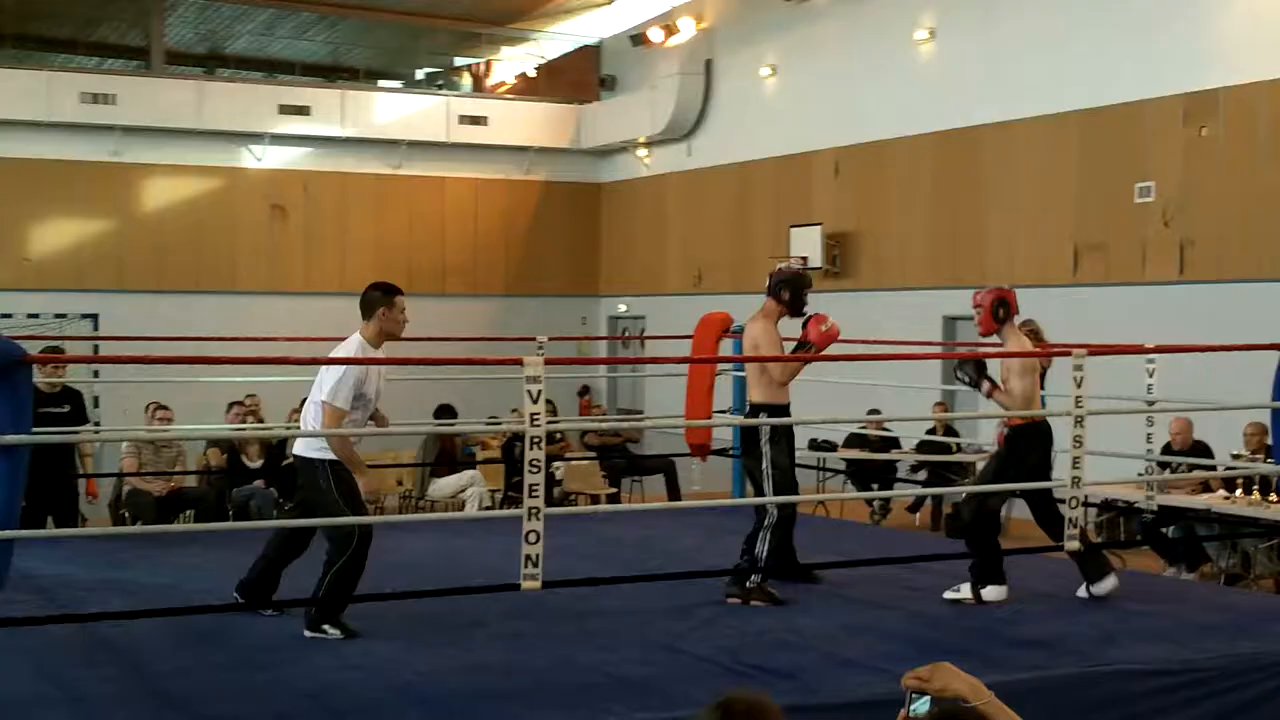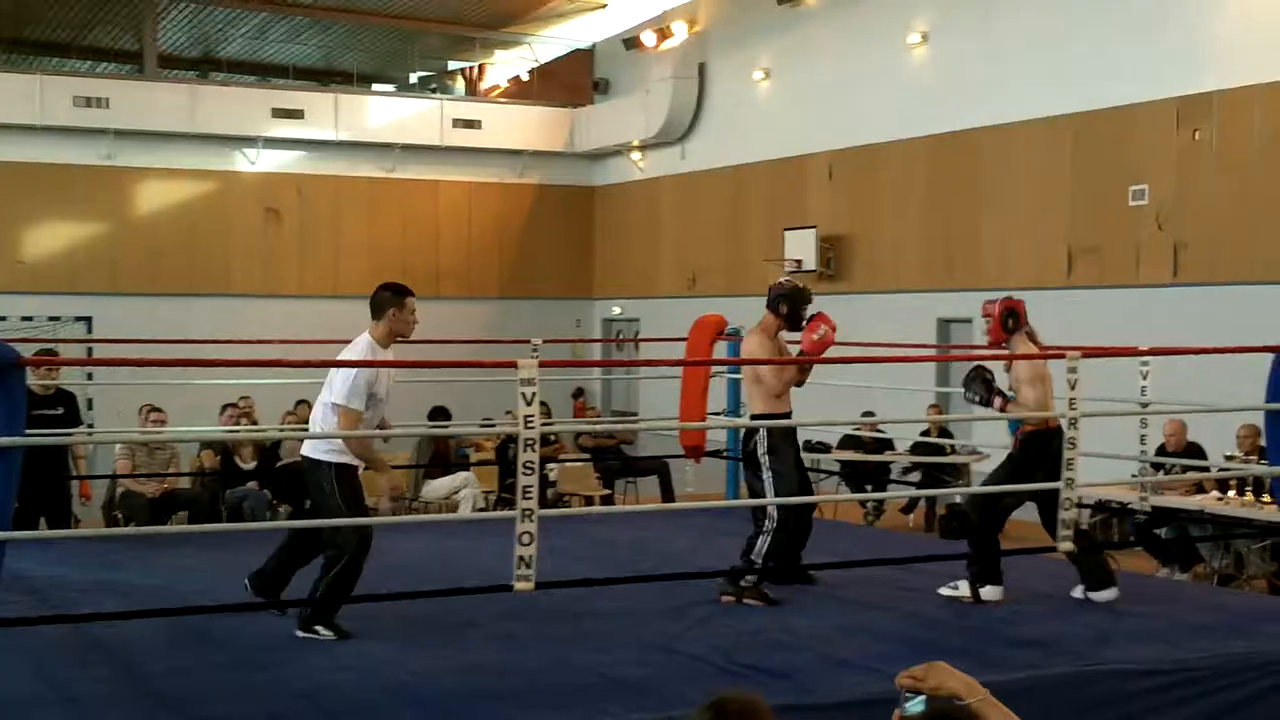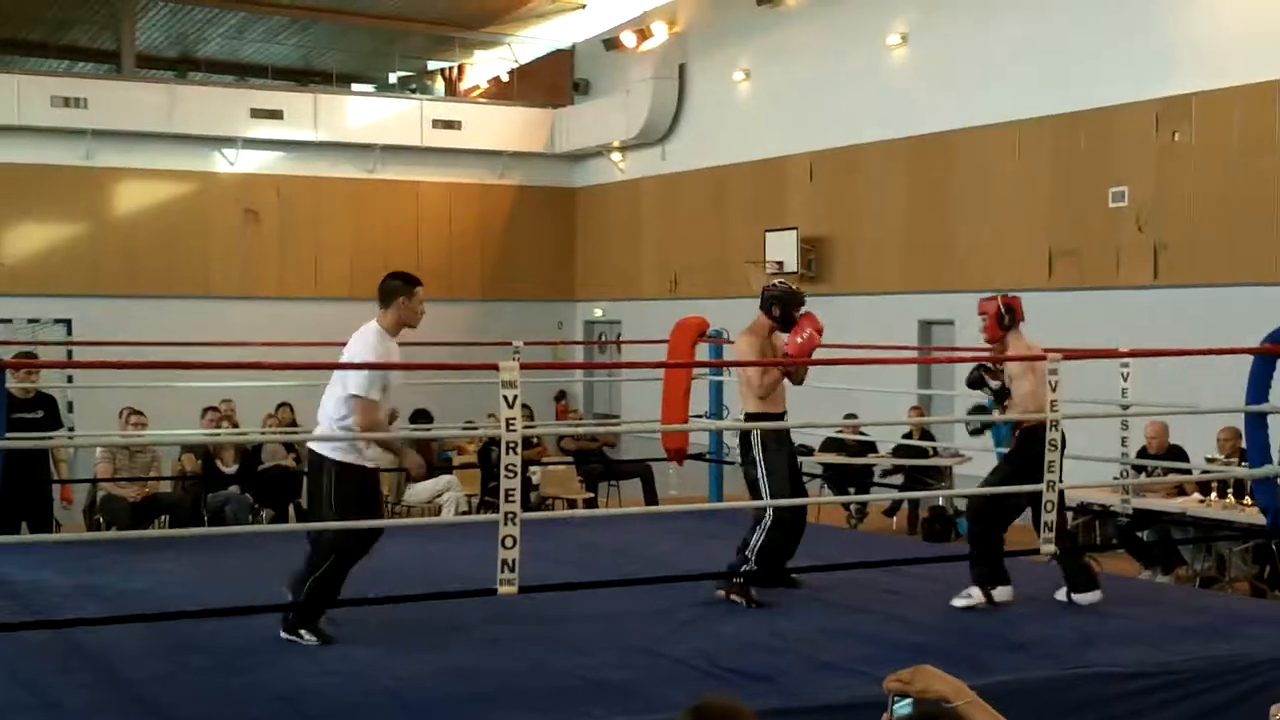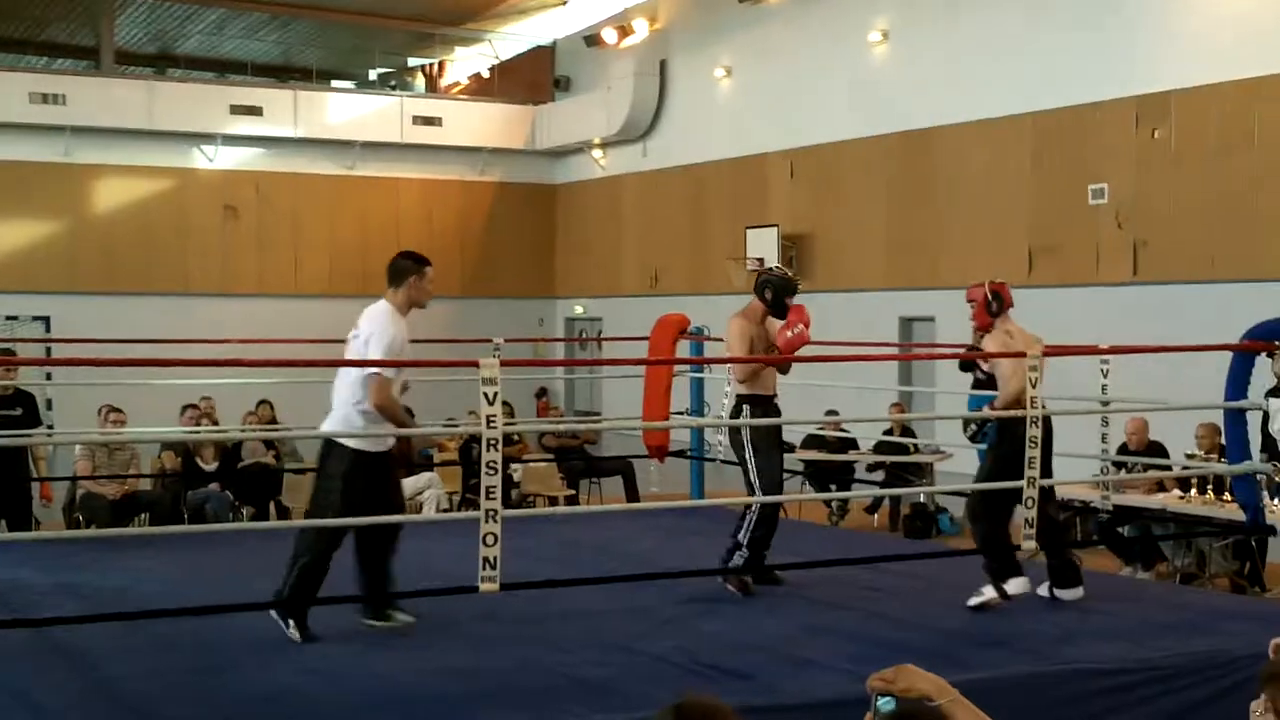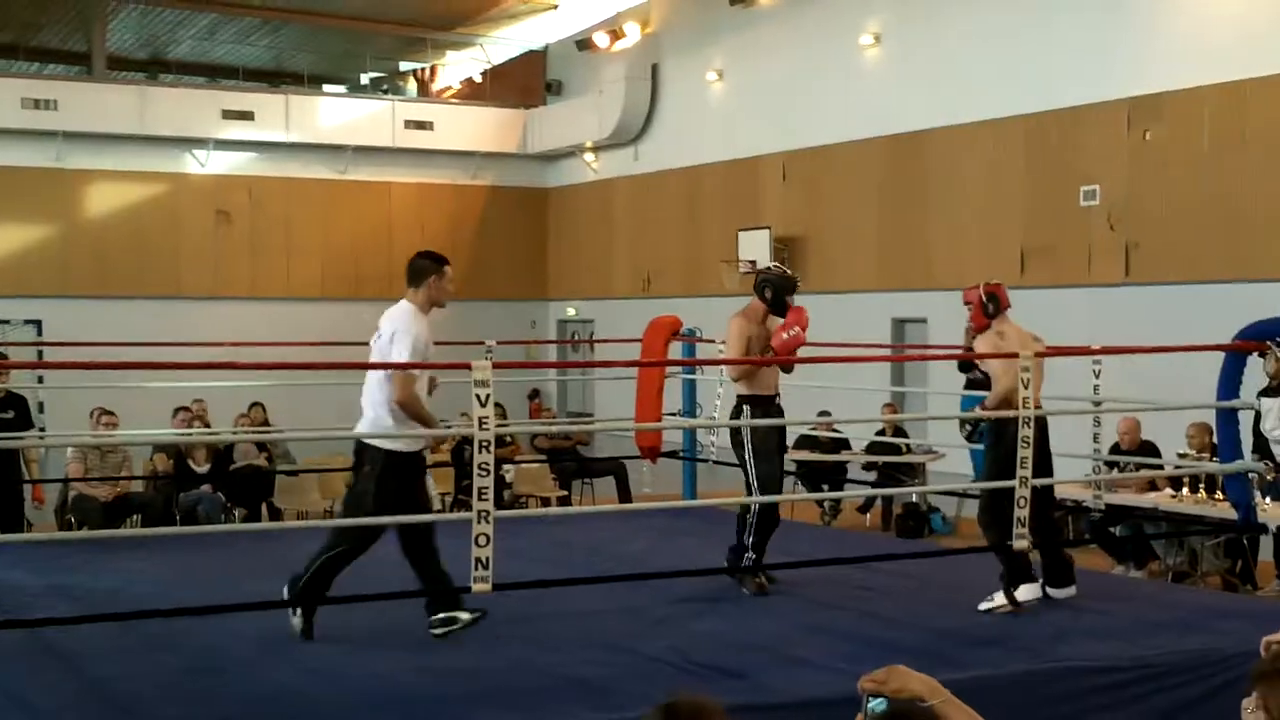
dt=0.1s
person 1, frame 1
left shoulder: (375, 353)
right shoulder: (350, 359)
right elbow: (332, 429)
left wrist: (380, 418)
right wrist: (360, 471)
left hip: (326, 456)
right hip: (321, 456)
left knee: (299, 527)
right knee: (355, 533)
left ankle: (252, 589)
right ankle: (321, 617)
person 1, frame 2
left shoulder: (382, 352)
right shoulder: (360, 360)
right elbow: (349, 431)
left wrist: (383, 424)
right wrist: (384, 470)
left hip: (337, 457)
right hip: (328, 457)
left knee: (317, 530)
right knee: (353, 539)
left ankle: (264, 582)
right ankle: (315, 618)
person 1, frame 3
left shoulder: (379, 338)
right shoulder: (372, 347)
right elbow: (366, 420)
left wrist: (388, 416)
right wrist: (405, 453)
left hip: (358, 455)
right hip: (337, 455)
left knee: (366, 531)
right knee: (336, 541)
left ankle: (303, 590)
right ankle: (297, 620)
person 1, frame 4
left shoulder: (381, 315)
right shoulder: (388, 328)
right elbow: (380, 399)
left wrist: (398, 386)
right wrist: (412, 426)
left hip: (376, 442)
right hip: (353, 442)
left knee: (388, 520)
right knee: (327, 530)
left ankle: (378, 604)
right ankle: (289, 608)
person 1, frame 5
left shoulder: (398, 317)
right shoulder: (410, 326)
right elbow: (402, 394)
left wrist: (427, 382)
right wrist: (434, 423)
left hip: (403, 443)
right hip: (386, 445)
left knee: (417, 527)
right knee: (360, 528)
left ankle: (442, 607)
right ankle: (304, 592)
person 2, frame 1
left shoulder: (767, 325)
right shoulder: (761, 326)
left elbow: (783, 371)
right elbow: (781, 375)
left wrist: (809, 342)
right wrist: (809, 346)
left hip: (773, 421)
right hip: (764, 424)
left knee: (784, 499)
right knee: (776, 506)
left ankle: (782, 560)
right ankle: (746, 582)
person 2, frame 2
left shoulder: (773, 339)
right shoulder: (759, 340)
left elbow: (796, 380)
right elbow: (777, 387)
left wrist: (807, 354)
right wrist: (806, 354)
left hip: (781, 430)
right hip: (767, 433)
left knee: (802, 502)
right knee: (779, 510)
left ankle: (783, 565)
right ankle: (741, 582)
person 2, frame 3
left shoulder: (777, 338)
right shoulder: (749, 341)
left elbow: (798, 378)
right elbow: (758, 389)
left wrist: (803, 348)
right wrist: (791, 356)
left hip: (778, 427)
right hip: (761, 430)
left knee: (794, 506)
right knee: (777, 509)
left ankle: (770, 568)
right ankle: (737, 579)
person 2, frame 4
left shoulder: (769, 323)
right shoulder: (740, 323)
left elbow: (783, 368)
right elbow: (742, 372)
left wrist: (792, 339)
right wrist: (777, 350)
left hip: (769, 411)
right hip: (749, 414)
left knee: (770, 495)
right knee: (765, 496)
left ankle: (751, 561)
right ankle: (736, 566)
person 2, frame 5
left shoulder: (773, 321)
right shoulder: (741, 322)
left elbow: (786, 367)
right elbow: (736, 371)
left wrist: (791, 341)
right wrist: (771, 351)
left hip: (773, 410)
right hip: (751, 412)
left knee: (768, 493)
right knee: (763, 493)
left ankle: (743, 558)
right ankle: (749, 569)
person 3, frame 1
left shoulder: (1016, 352)
right shoulder: (1018, 346)
left elbow: (1020, 404)
left wrist: (983, 384)
right wrist: (988, 380)
left hip: (1025, 437)
right hip: (1034, 435)
left knee: (976, 508)
right knee: (1046, 508)
left ankle: (987, 584)
right ankle: (1099, 574)
person 3, frame 2
left shoulder: (1025, 360)
right shoulder: (1028, 353)
left elbow: (1034, 414)
left wrist: (994, 400)
right wrist: (997, 394)
left hip: (1038, 443)
right hip: (1048, 440)
left knee: (982, 506)
right knee: (1056, 513)
left ankle: (984, 583)
right ankle: (1100, 581)
person 3, frame 3
left shoulder: (1013, 355)
right shoulder: (1033, 352)
left elbow: (1032, 407)
right wrist: (994, 385)
left hip: (1031, 440)
right hip: (1049, 437)
left knee: (984, 510)
right knee: (1051, 514)
left ankle: (991, 585)
right ankle: (1084, 585)
person 3, frame 4
left shoulder: (993, 340)
right shoulder: (1033, 340)
left elbow: (1014, 385)
left wrist: (989, 411)
left hip: (1014, 429)
right hip: (1039, 423)
left knee: (983, 504)
right knee: (1043, 505)
left ankle: (1007, 577)
right ankle: (1067, 582)
person 3, frame 5
left shoulder: (986, 341)
right shoulder: (1034, 341)
left elbow: (1004, 385)
left wrist: (980, 413)
left hip: (1007, 426)
right hip: (1036, 423)
left knee: (996, 511)
right knee: (1041, 507)
left ankle: (1021, 585)
right ankle: (1059, 580)
